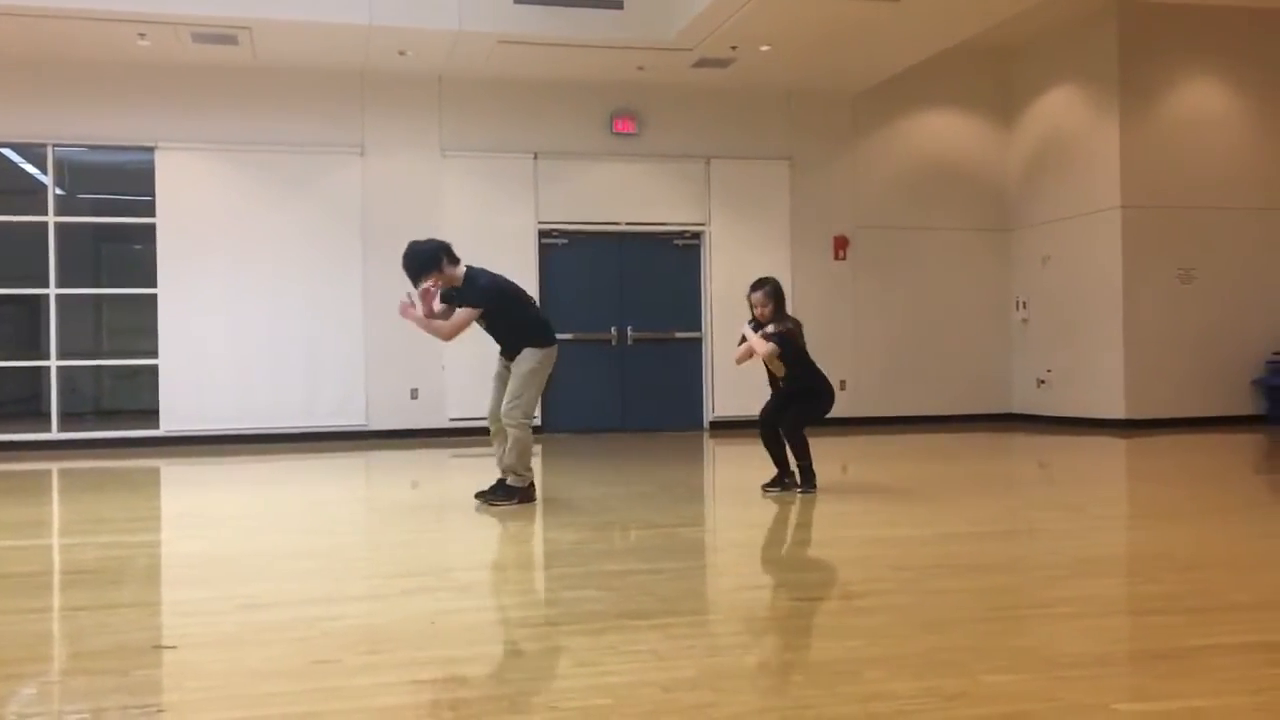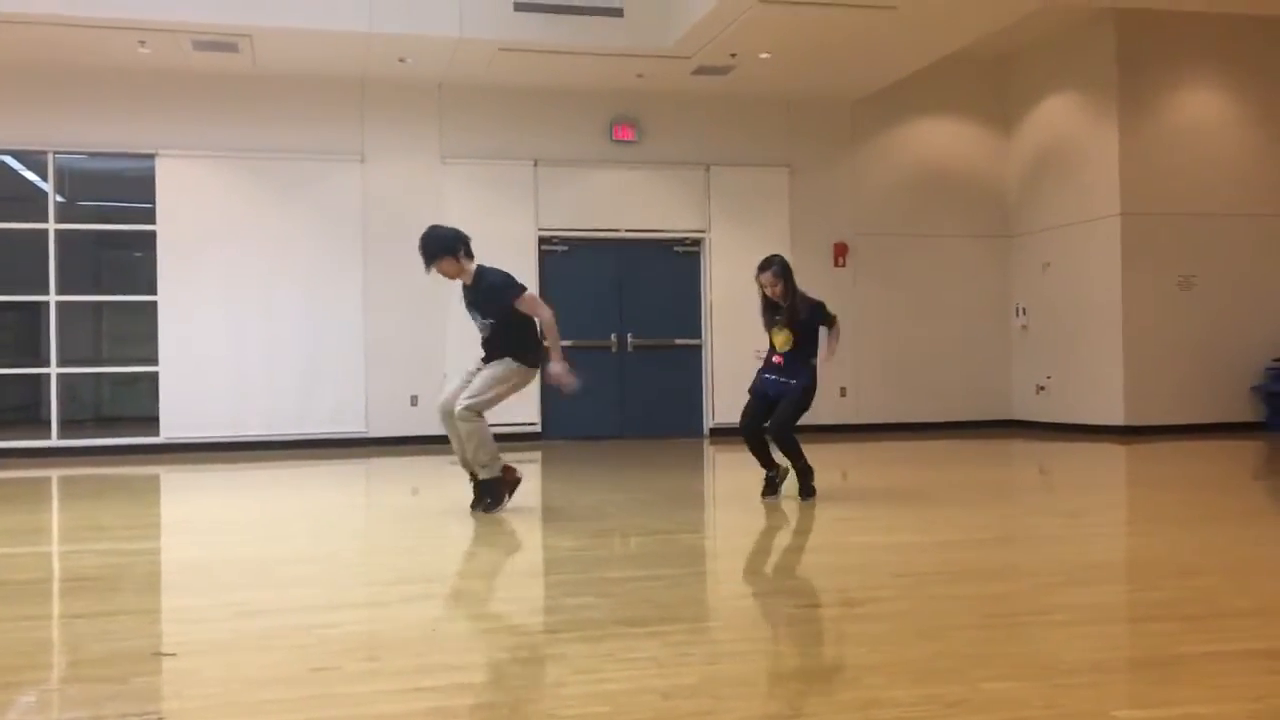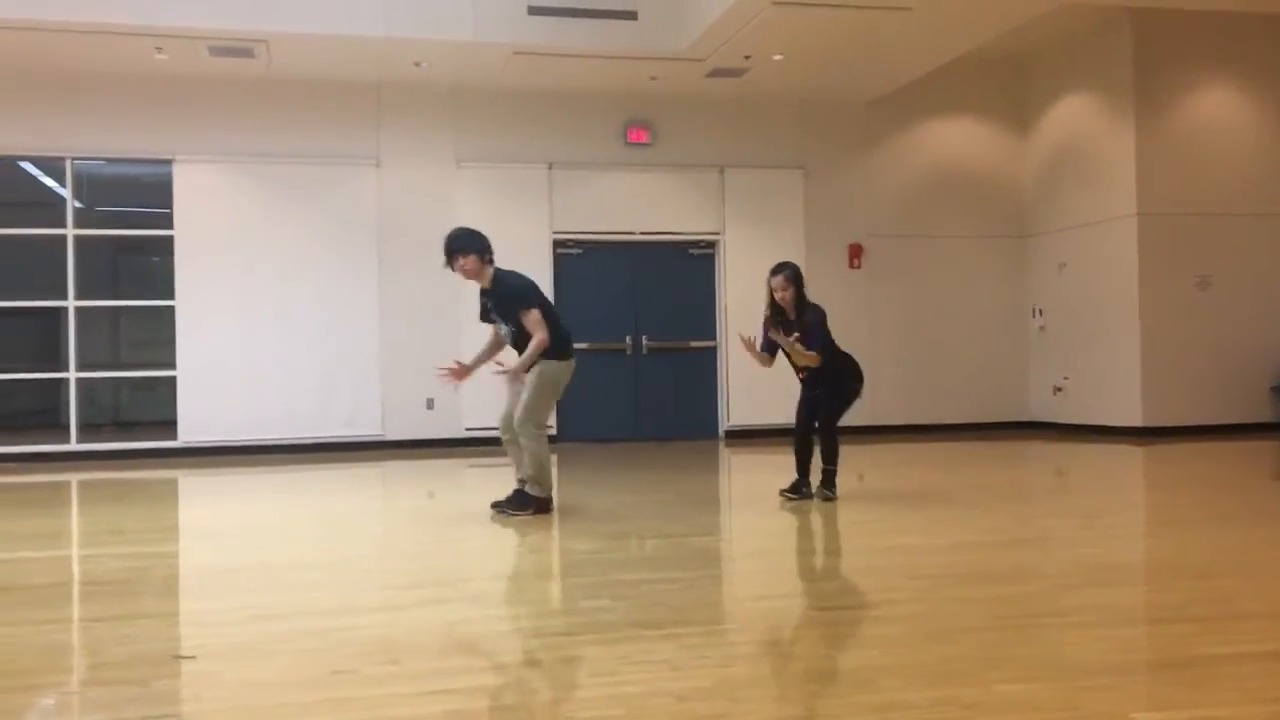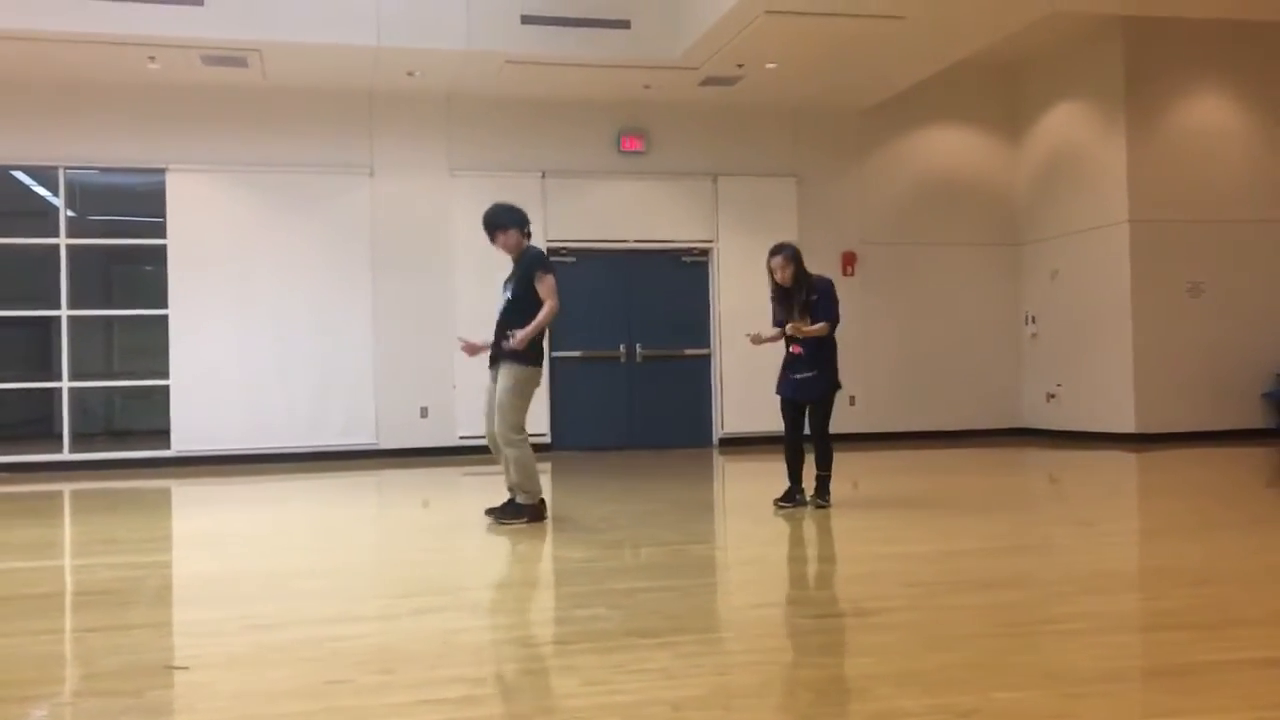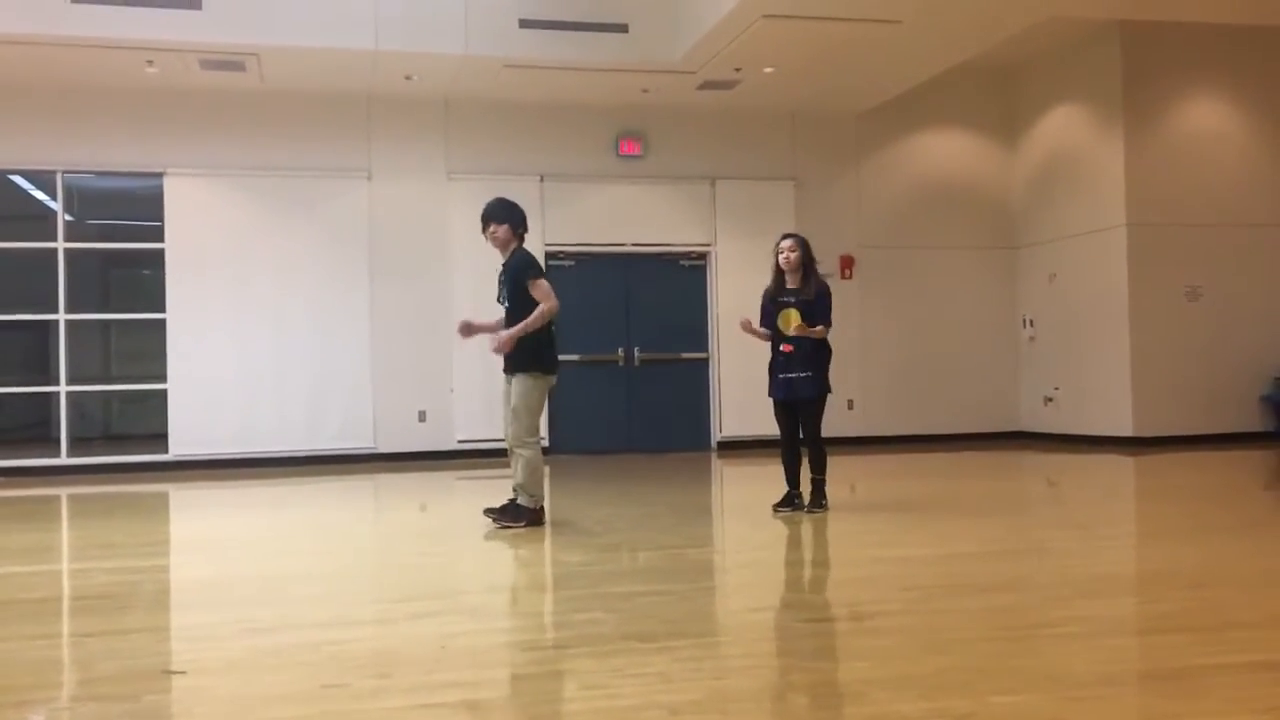
dt=0.3s
person 1, frame 1
left shoulder: (483, 285)
right shoulder: (454, 289)
left elbow: (449, 332)
right elbow: (439, 322)
left wrist: (413, 315)
right wrist: (427, 307)
left hip: (536, 346)
right hip: (511, 349)
left knee: (514, 414)
right knee: (497, 416)
left ankle: (521, 484)
right ankle: (509, 479)
person 1, frame 2
left shoulder: (495, 281)
right shoulder: (469, 290)
left elbow: (543, 313)
left wrist: (556, 360)
right wrist: (484, 361)
left hip: (518, 359)
right hip: (493, 359)
left knee: (465, 409)
right knee: (448, 406)
left ankle: (493, 476)
right ankle: (482, 474)
person 1, frame 3
left shoulder: (514, 285)
right shoulder: (486, 295)
left elbow: (542, 336)
left wrist: (518, 366)
right wrist: (470, 367)
left hip: (553, 358)
right hip: (530, 362)
left knee: (525, 423)
right knee: (509, 424)
left ankle: (539, 495)
right ankle: (527, 489)
person 1, frame 4
left shoulder: (533, 259)
right shoulder: (518, 268)
left elbow: (552, 303)
left wrist: (528, 334)
right wrist: (483, 346)
left hip: (521, 360)
right hip: (503, 360)
left knee: (509, 432)
right knee: (496, 434)
left ankle: (531, 502)
right ankle: (520, 498)
person 1, frame 5
left shoulder: (523, 261)
right shoulder: (507, 268)
left elbow: (550, 305)
left wrist: (513, 335)
right wrist: (480, 328)
left hip: (533, 364)
right hip: (517, 364)
left knee: (523, 436)
right knee: (514, 437)
left ankle: (531, 506)
right ankle: (522, 501)
person 2, frame 1
left shoulder: (788, 330)
right shoulder: (756, 327)
left elbow: (766, 352)
right elbow: (738, 358)
left wrist: (749, 334)
right wrist: (758, 334)
left hip: (814, 394)
right hip: (785, 393)
left knee: (790, 425)
right knee: (766, 423)
left ankle: (806, 475)
right ankle: (785, 475)
person 2, frame 2
left shoulder: (808, 307)
right shoulder: (769, 310)
left elbow: (833, 324)
left wrist: (830, 349)
right wrist: (773, 354)
left hip: (799, 382)
right hip: (768, 379)
left knee: (777, 428)
right knee: (748, 427)
left ankle: (806, 477)
right ankle: (773, 473)
person 2, frame 3
left shoulder: (814, 316)
right shoulder: (773, 320)
left elbow: (815, 359)
right elbow: (766, 361)
left wrist: (789, 346)
right wrist: (750, 348)
left hip: (842, 381)
right hip: (812, 385)
left knee: (825, 425)
right knee: (802, 429)
left ankle: (828, 483)
right ankle: (802, 483)
person 2, frame 4
left shoulder: (822, 287)
right shoulder: (780, 296)
left elbow: (826, 326)
left wrist: (802, 330)
right wrist: (763, 338)
left hip: (820, 372)
right hip: (791, 374)
left knee: (818, 430)
right knee: (791, 433)
left ankle: (822, 489)
right ankle: (795, 489)
person 2, frame 5
left shoulder: (818, 289)
right shoulder: (772, 294)
left elbow: (824, 329)
right elbow: (769, 333)
left wrist: (806, 331)
right wrist: (752, 330)
left hip: (812, 374)
right hip: (781, 375)
left knee: (811, 434)
right knee: (788, 437)
left ankle: (818, 493)
right ankle: (793, 493)
